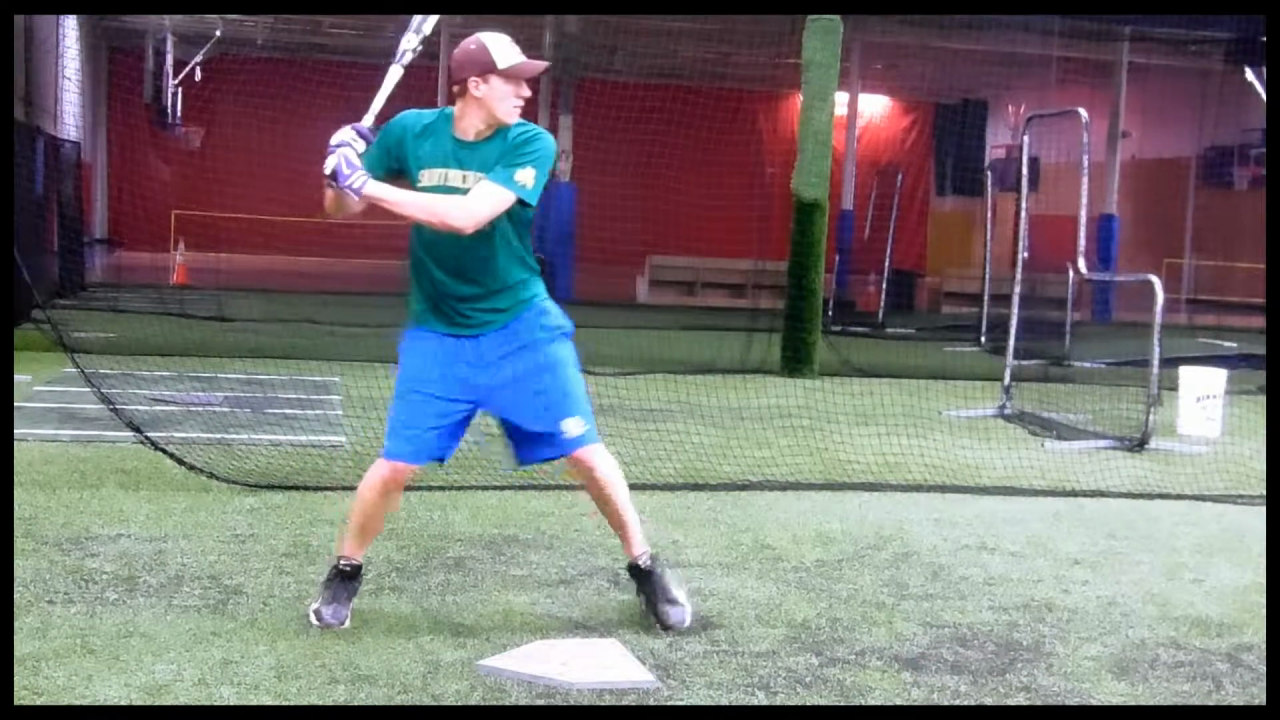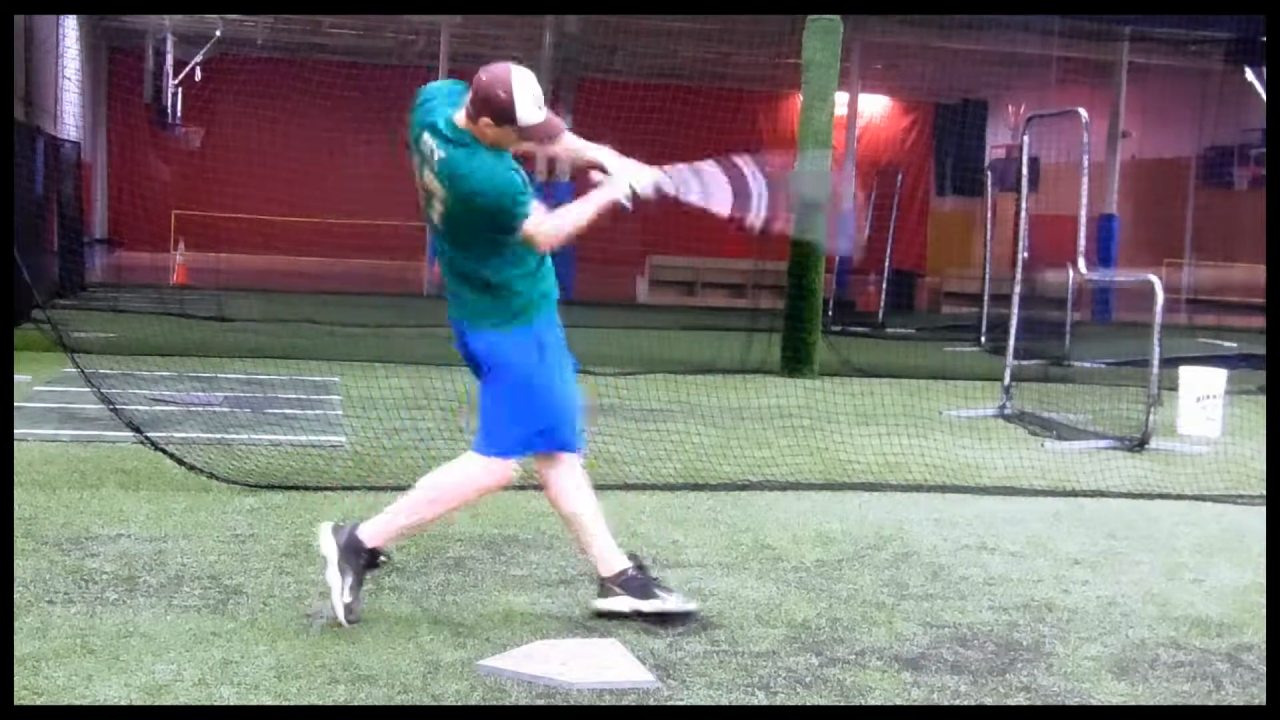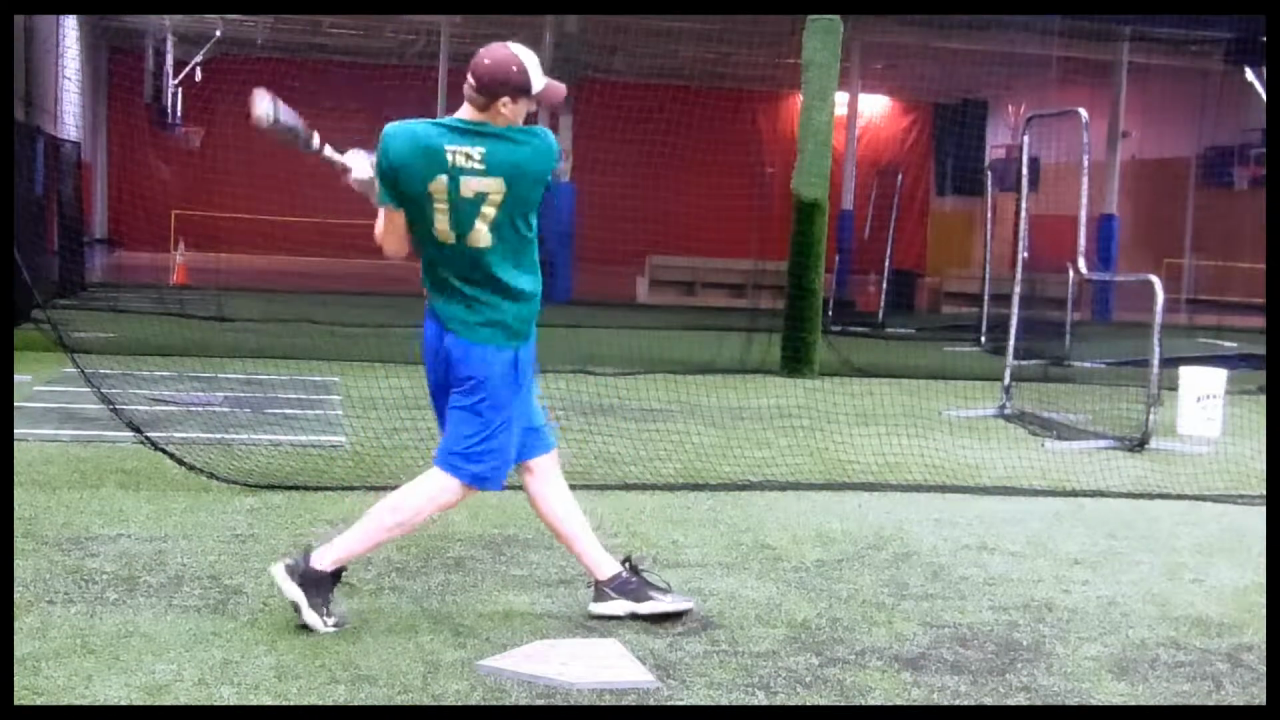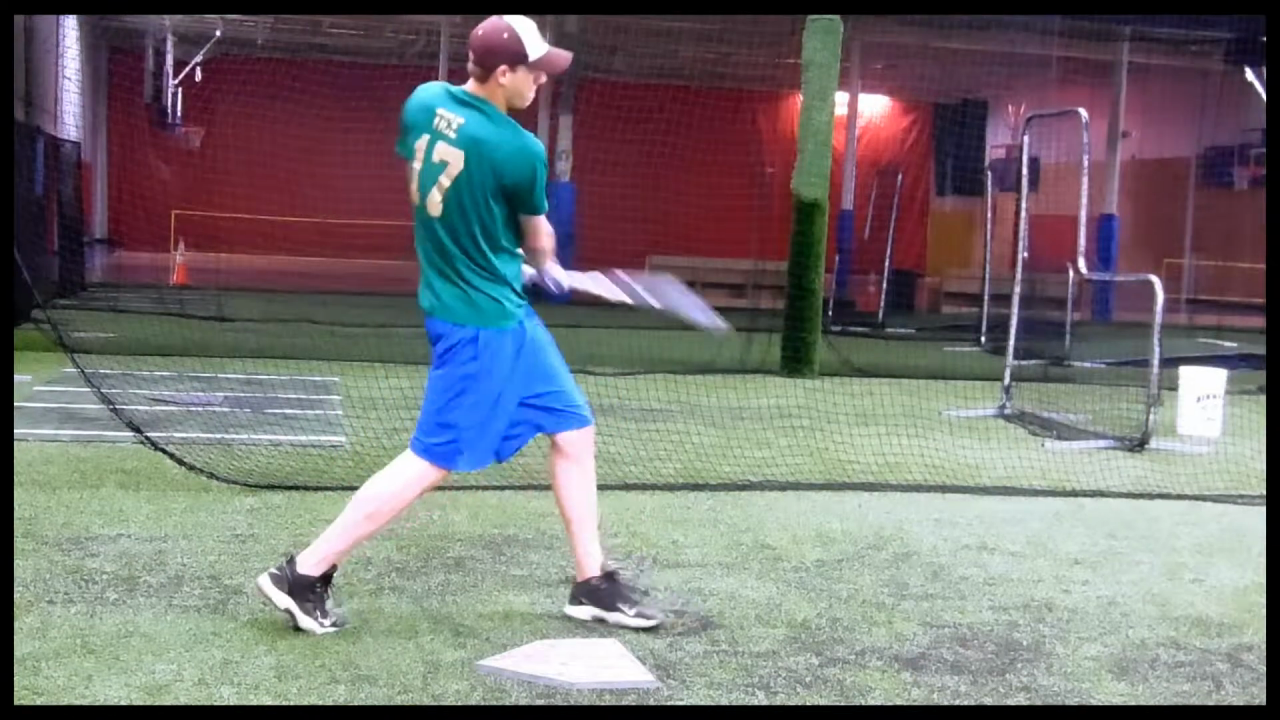
dt=0.3s
person 1, frame 1
left shoulder: (532, 144)
right shoulder: (410, 131)
left elbow: (467, 216)
right elbow: (340, 209)
left wrist: (369, 184)
right wrist: (343, 169)
left hip: (524, 326)
right hip: (441, 334)
left knee: (585, 451)
right knee: (398, 465)
left ankle: (643, 567)
right ankle: (344, 574)
person 1, frame 2
left shoulder: (437, 100)
right shoulder: (480, 176)
left elbow: (543, 136)
right elbow: (545, 234)
left wrist: (606, 159)
right wrist: (611, 191)
left hip: (521, 318)
right hip: (512, 324)
left knee: (557, 449)
right knee: (497, 459)
left ankle: (619, 577)
right ankle: (361, 541)
person 1, frame 3
left shoulder: (400, 142)
right shoulder: (538, 150)
left elbow: (392, 248)
left hip: (447, 328)
right hip: (499, 339)
left knee: (538, 458)
right knee: (458, 477)
left ankle: (613, 580)
right ankle: (316, 568)
person 1, frame 4
left shoulder: (424, 101)
right shoulder: (519, 151)
right elbow: (538, 241)
right wrist: (547, 269)
left hip: (504, 313)
right hip: (481, 322)
left knee: (574, 432)
right knee: (431, 461)
left ankle: (592, 583)
right ankle: (304, 573)
